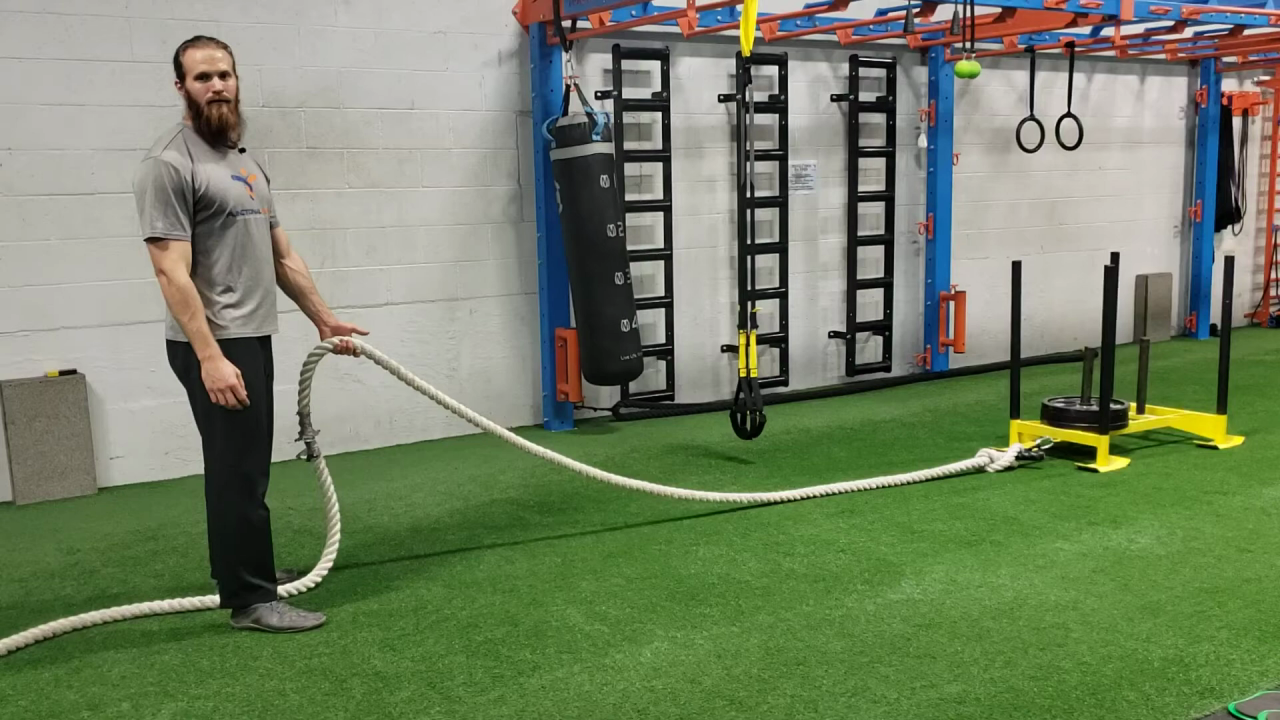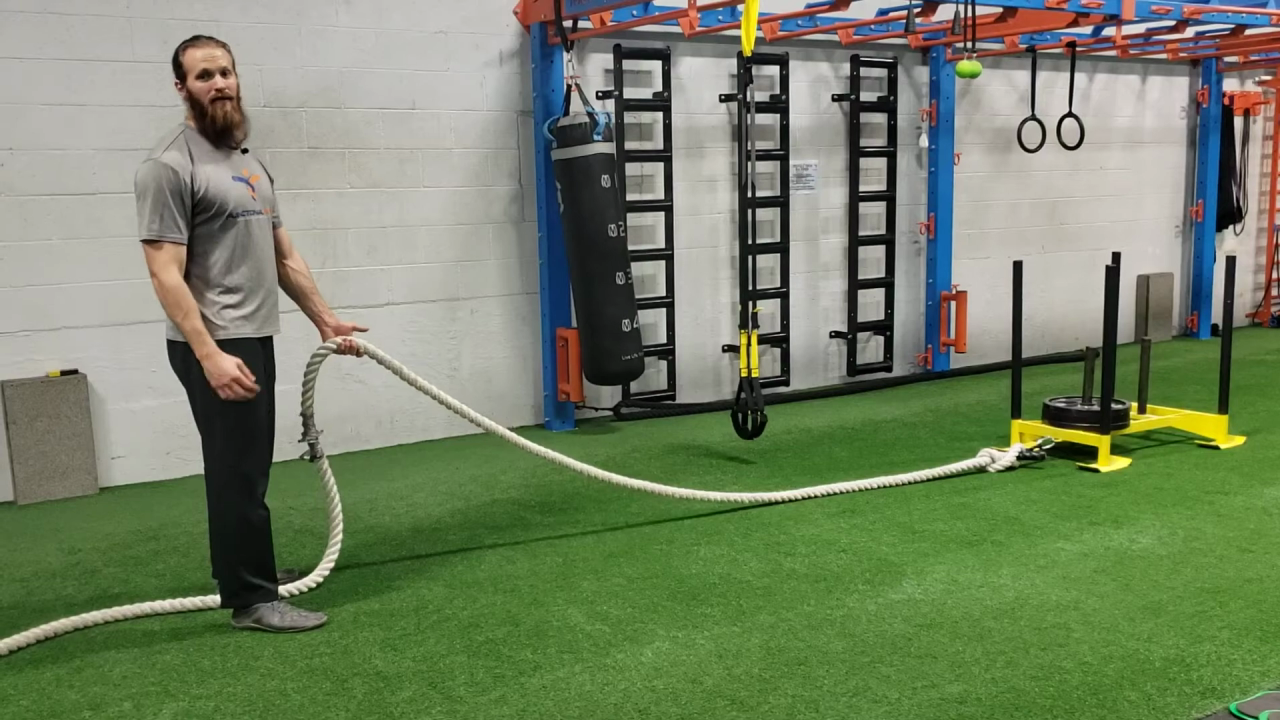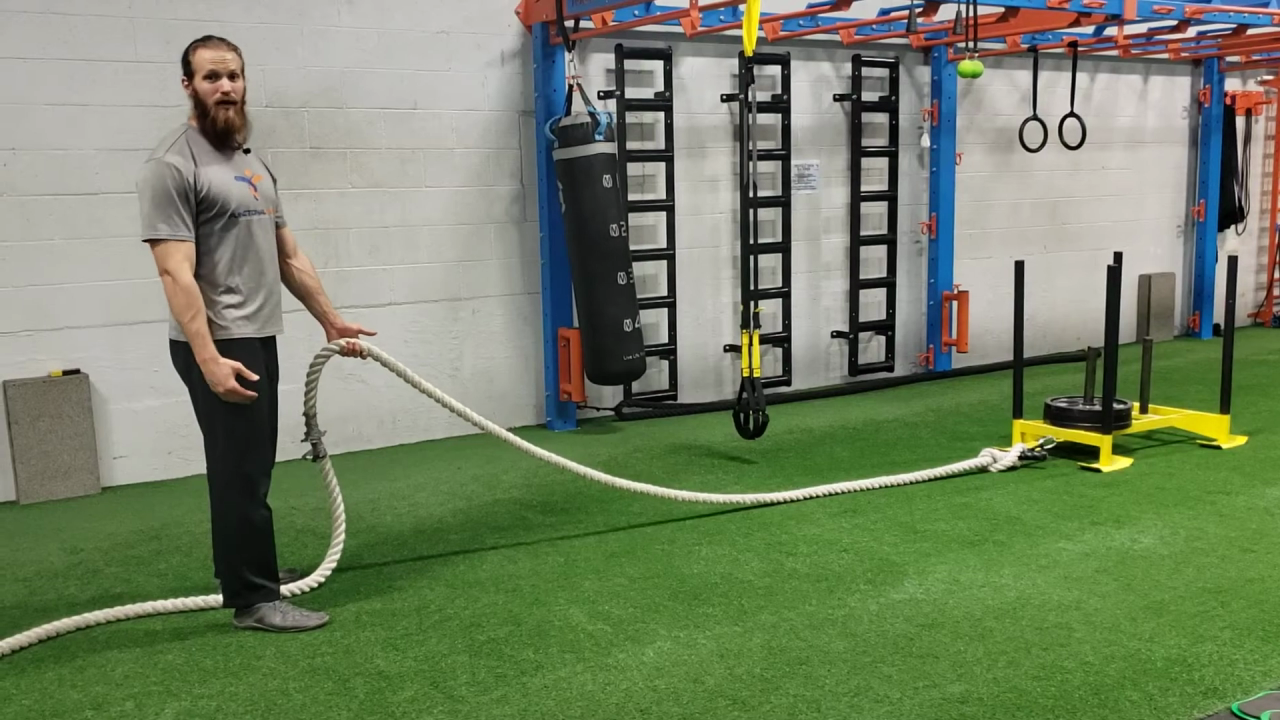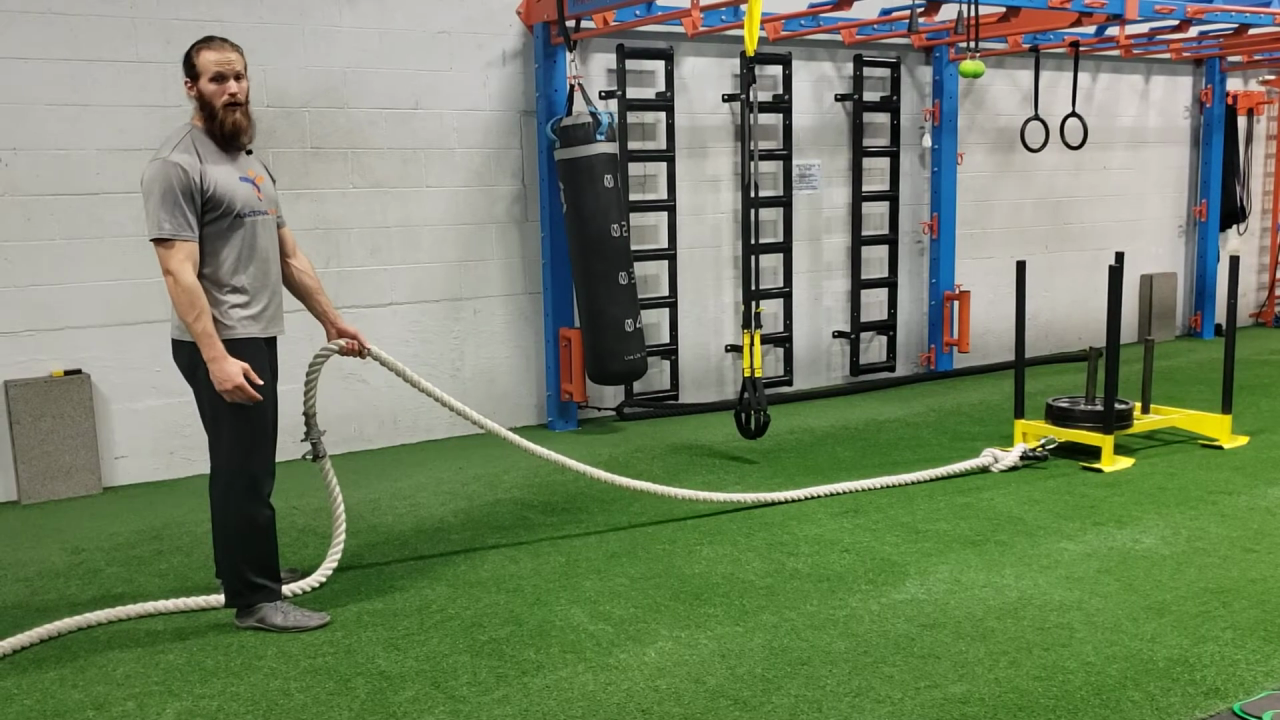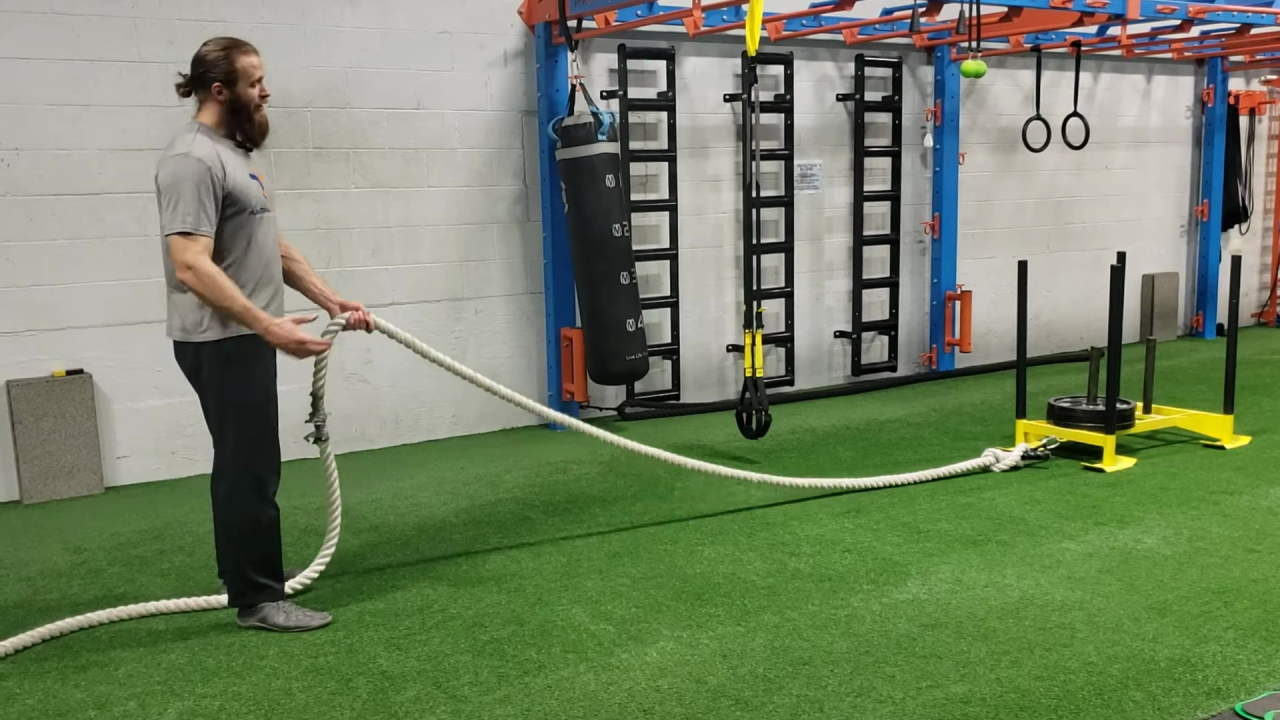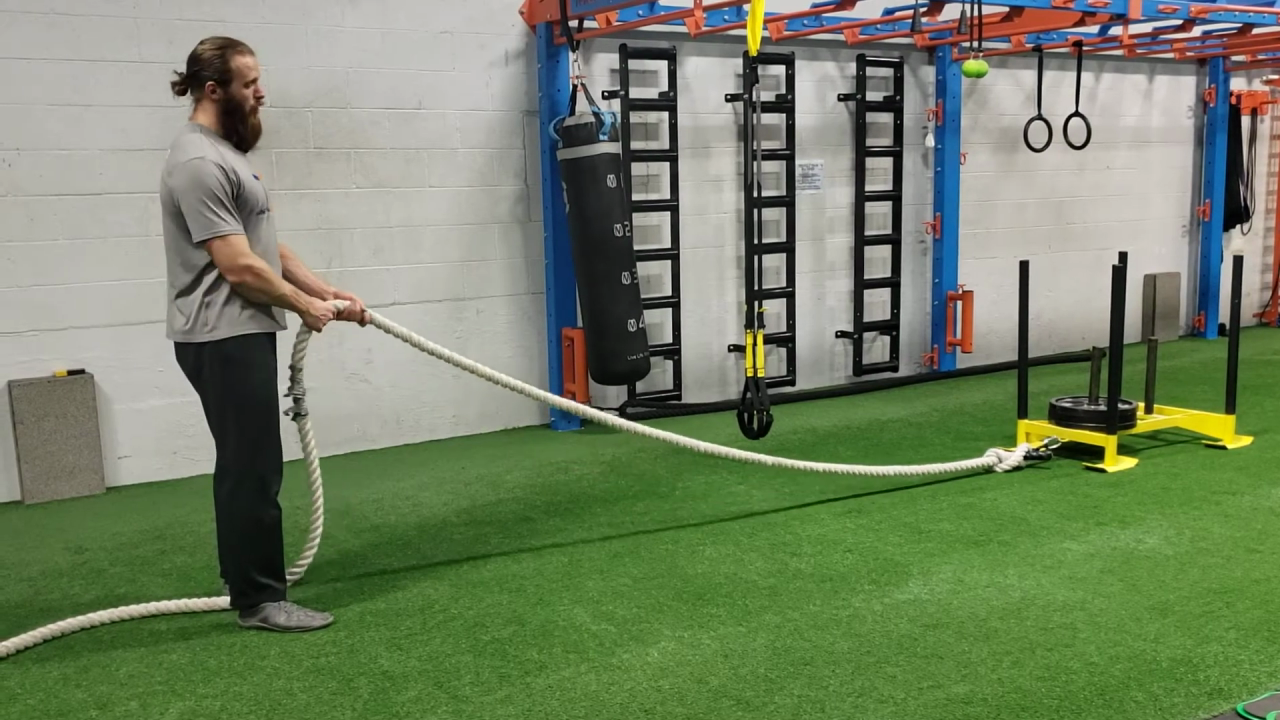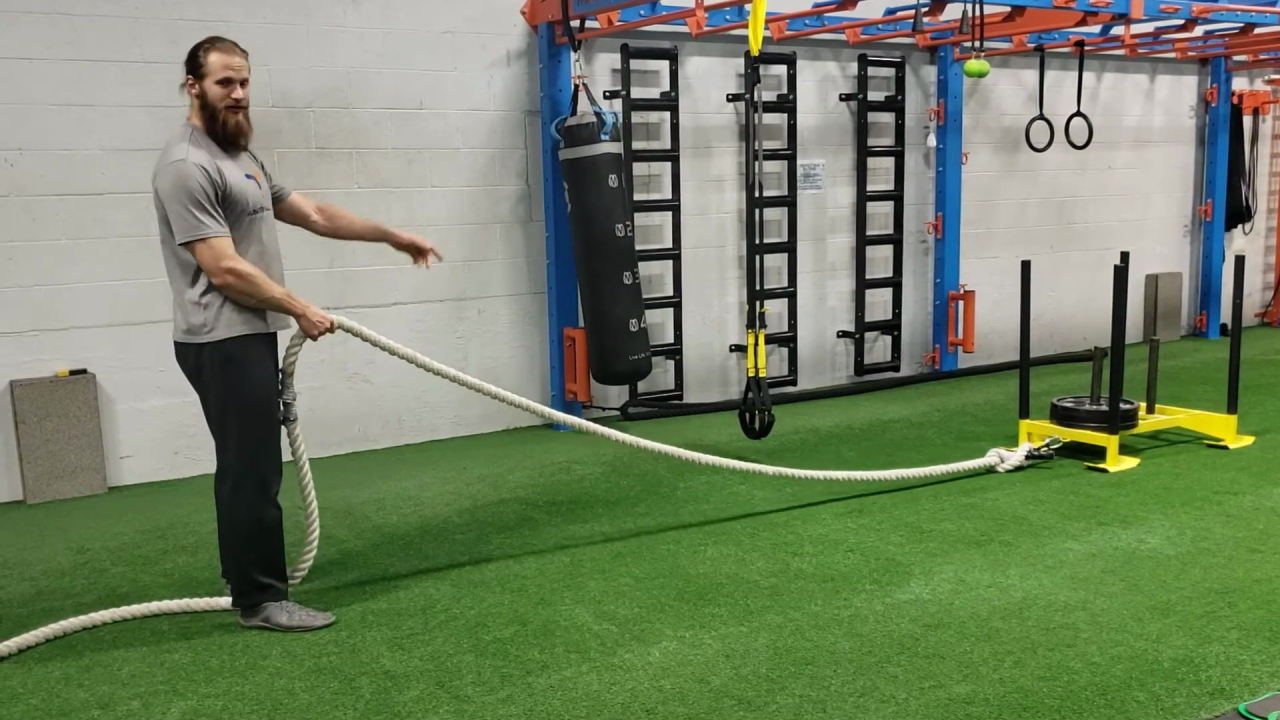
dt=0.5s
person 1, frame 1
left shoulder: (244, 161)
right shoulder: (170, 163)
left elbow: (281, 255)
right elbow: (173, 271)
left wrist: (324, 318)
right wrist: (210, 356)
left hip: (252, 336)
right hip: (213, 345)
left knee: (244, 465)
right knee: (238, 469)
left ankle: (239, 569)
right ankle: (250, 598)
person 1, frame 2
left shoulder: (248, 160)
right shoulder: (171, 165)
left elbow: (284, 255)
right elbow: (166, 273)
left wrist: (325, 319)
right wrist: (209, 354)
left hip: (255, 337)
right hip: (215, 345)
left knee: (246, 465)
right knee: (239, 469)
left ankle: (241, 568)
right ankle: (252, 599)
person 1, frame 3
left shoulder: (252, 160)
right shoulder: (172, 165)
left elbow: (288, 255)
right elbow: (177, 273)
left wrist: (331, 319)
right wrist: (208, 358)
left hip: (257, 337)
right hip: (218, 345)
left knee: (248, 465)
right knee: (241, 470)
left ankle: (243, 569)
right ankle: (253, 598)
person 1, frame 4
left shoulder: (250, 160)
right shoulder: (178, 164)
left elbow: (287, 255)
right elbow: (180, 272)
left wrist: (332, 320)
right wrist: (216, 357)
left hip: (258, 337)
right hip: (220, 344)
left knee: (247, 465)
right knee: (245, 469)
left ankle: (244, 569)
right ankle: (255, 599)
person 1, frame 5
left shoulder: (234, 153)
right shoulder: (192, 159)
left elbow: (272, 249)
right elbow: (194, 268)
left wrist: (328, 299)
right wrist: (271, 326)
left hip: (241, 336)
right hip: (222, 341)
left knee: (242, 463)
right knee: (252, 467)
left ankle: (246, 571)
right ankle: (258, 597)
person 1, frame 6
left shoulder: (221, 153)
right shoulder: (200, 163)
left elbow: (266, 248)
right elbow: (240, 267)
left wrist: (324, 290)
right wrist: (304, 306)
left hip: (238, 335)
right hip: (225, 339)
left knee: (244, 464)
right knee: (252, 467)
left ankle: (245, 574)
right ankle: (259, 598)
person 1, frame 7
left shoulder: (239, 157)
right shoulder: (186, 166)
left elbow: (310, 212)
right elbow: (225, 270)
left wrist: (393, 235)
right wrist: (300, 309)
left hip: (246, 337)
right hip: (222, 343)
left knee: (245, 466)
right knee: (252, 469)
left ankle: (245, 577)
right ankle: (260, 599)
